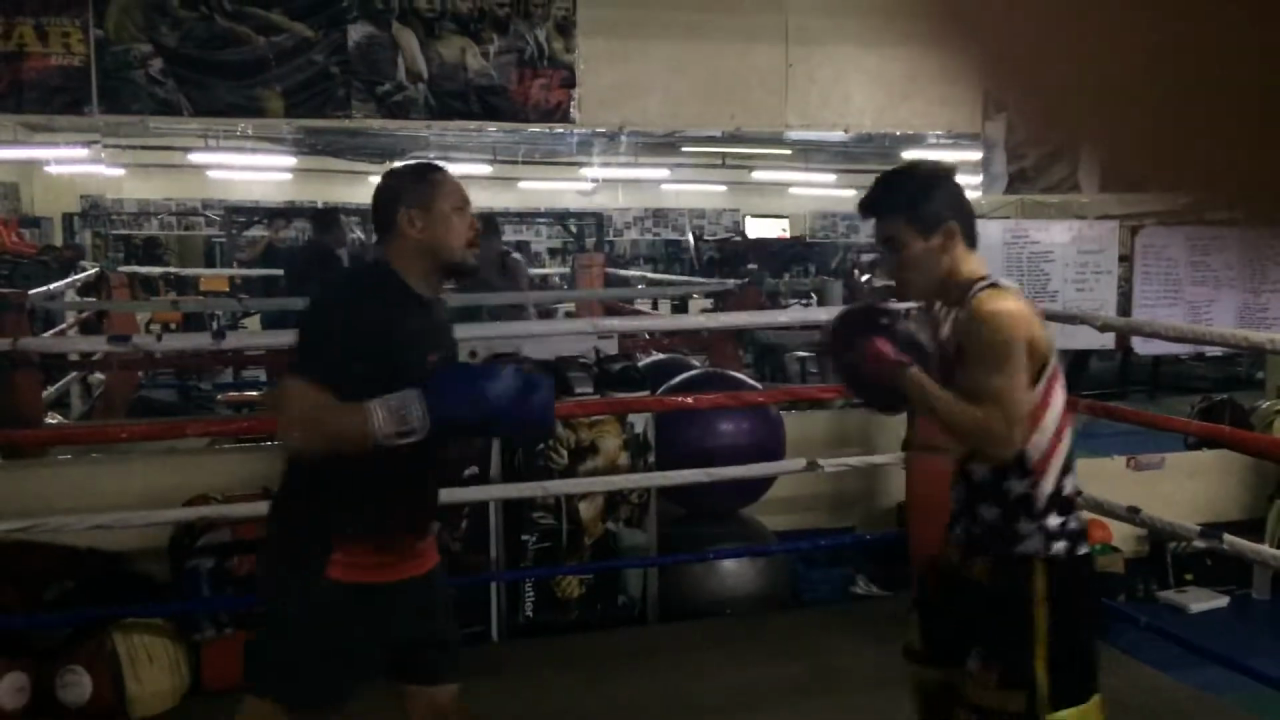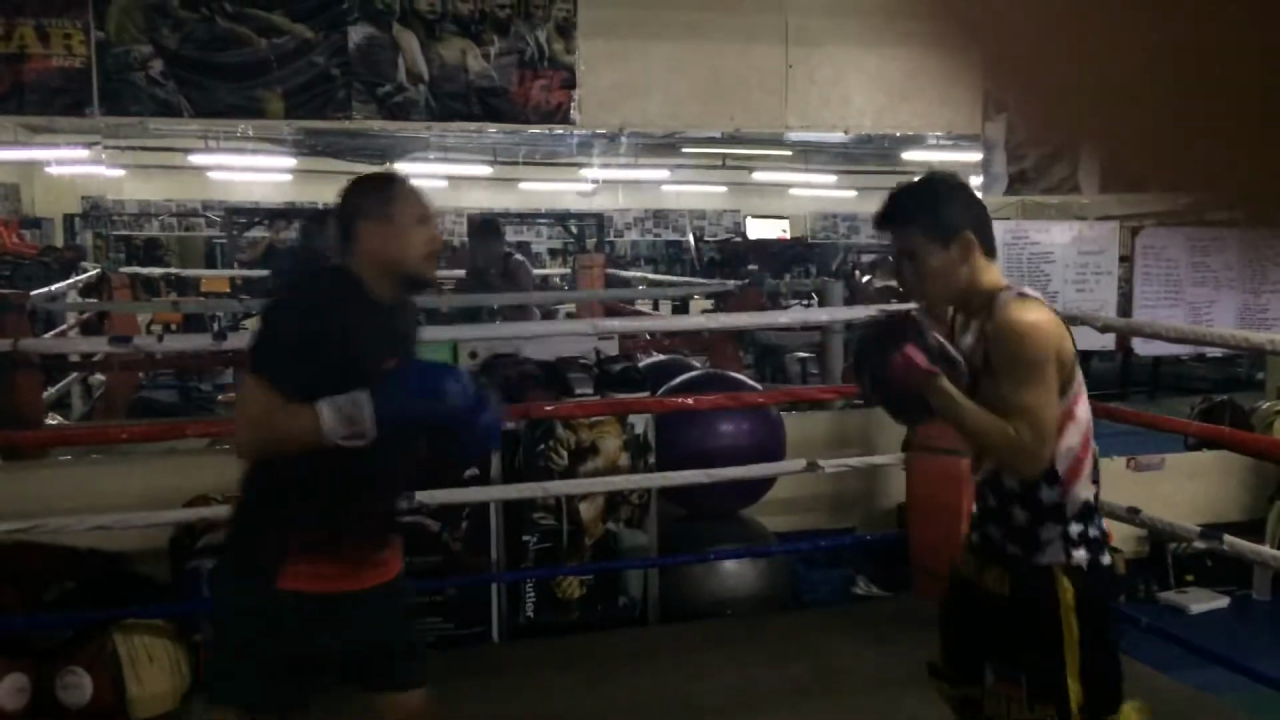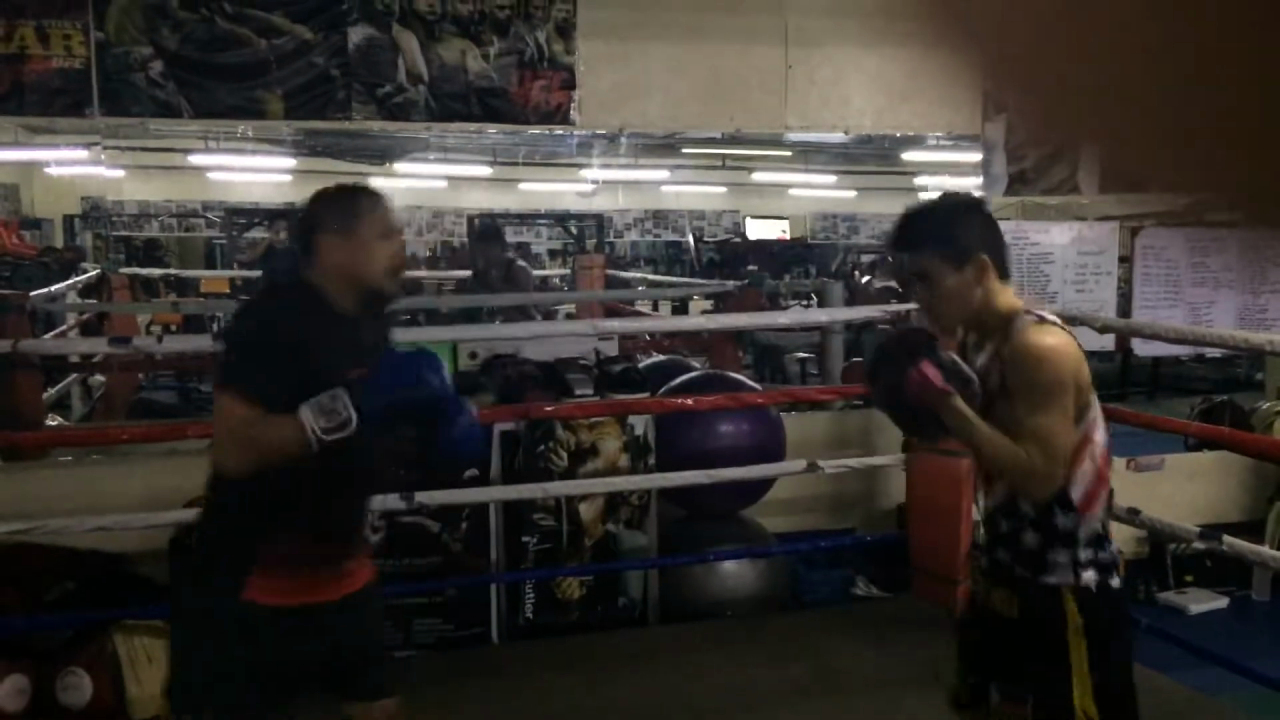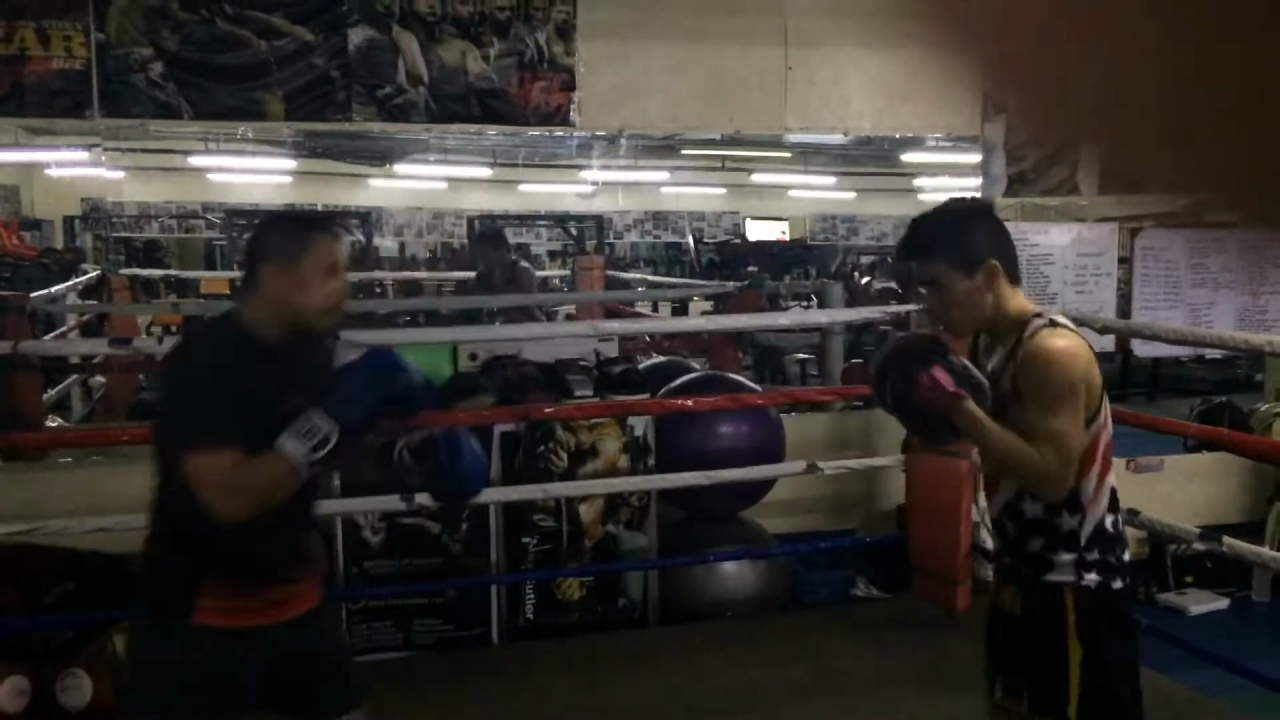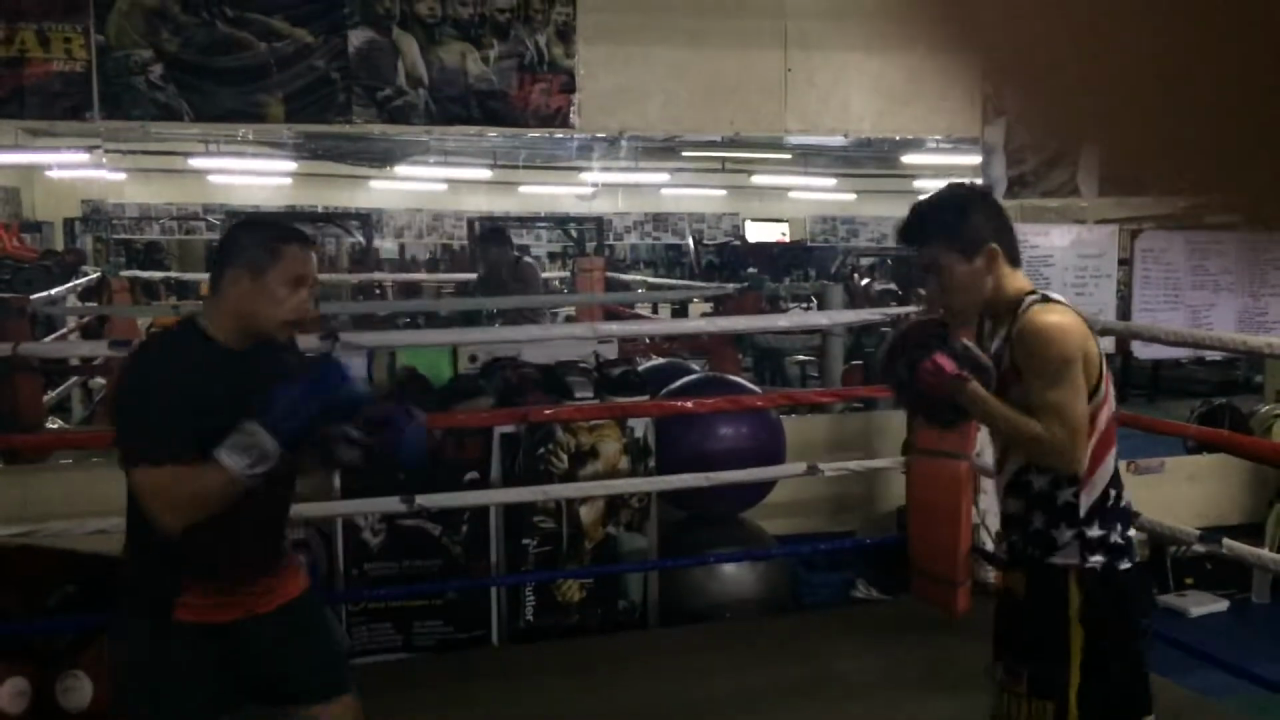
dt=0.1s
person 1, frame 1
left shoulder: (995, 314)
right shoulder: (953, 312)
left elbow: (1001, 437)
left wrist: (903, 371)
right wrist: (888, 362)
left hip: (1034, 557)
right hip: (978, 542)
person 1, frame 2
left shoulder: (1023, 325)
right shoulder: (965, 321)
left elbow: (1026, 450)
left wrist: (930, 384)
right wrist: (916, 380)
left hip: (1054, 567)
right hip: (995, 552)
person 1, frame 3
left shoulder: (1040, 348)
right shoulder: (975, 342)
left elbow: (1040, 474)
left wrist: (943, 402)
right wrist: (926, 400)
left hip: (1062, 589)
right hip: (1005, 574)
person 1, frame 4
left shoulder: (1051, 351)
right shoulder: (986, 342)
left elbow: (1055, 476)
left wrist: (957, 407)
right wrist: (940, 401)
left hip: (1073, 587)
right hip: (1025, 575)
person 1, frame 5
left shoulder: (1049, 328)
right shoulder: (993, 325)
left elbow: (1064, 450)
left wrist: (963, 389)
right wrist: (946, 386)
left hip: (1079, 570)
right hip: (1035, 558)
person 2, frame 1
left shoulder: (424, 309)
right shoulder: (354, 304)
right elbow: (301, 430)
left wrist: (501, 409)
right wrist: (421, 409)
left hip: (407, 551)
right hip: (327, 557)
person 2, frame 2
left shoulder: (396, 315)
right shoulder: (312, 308)
right elbow: (254, 432)
left wrist: (448, 427)
right wrist: (371, 410)
left hip: (371, 563)
right hip: (284, 570)
person 2, frame 3
left shoulder: (367, 325)
right shoulder: (273, 321)
right elbow: (236, 449)
left wrist: (425, 414)
right wrist: (352, 407)
left hip: (338, 573)
right hip: (249, 582)
person 2, frame 4
left shoulder: (312, 348)
right shoulder: (203, 364)
right elbow: (229, 496)
right wrist: (330, 418)
left hip: (291, 594)
right hip: (199, 613)
person 2, frame 5
left shoulder: (278, 353)
right shoulder: (159, 372)
right elbow: (172, 507)
right wrist: (268, 432)
left hip: (273, 586)
right hip: (181, 607)
